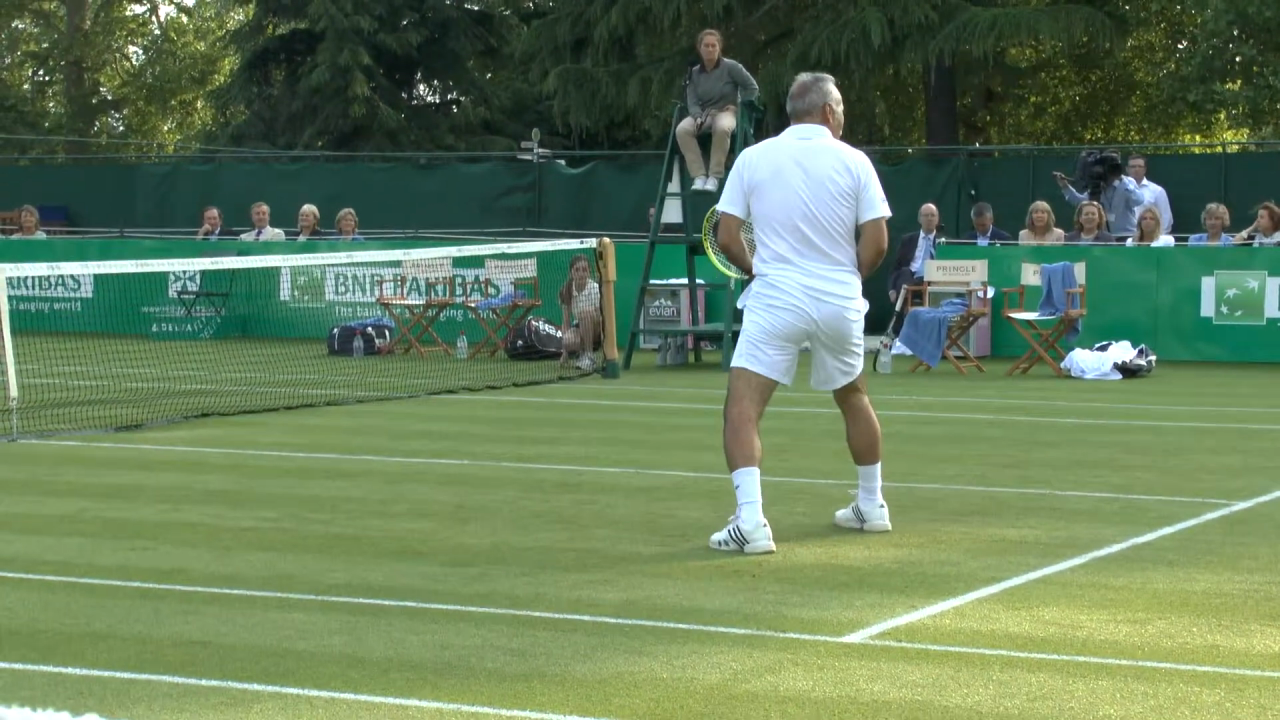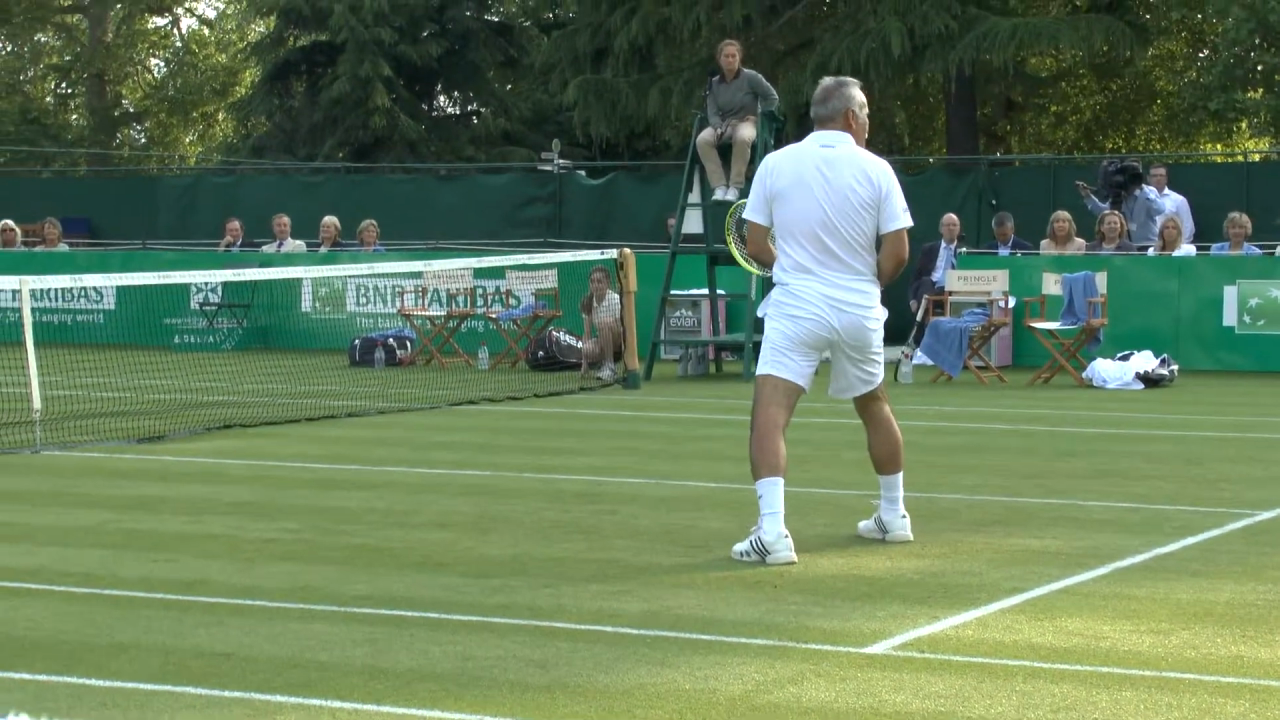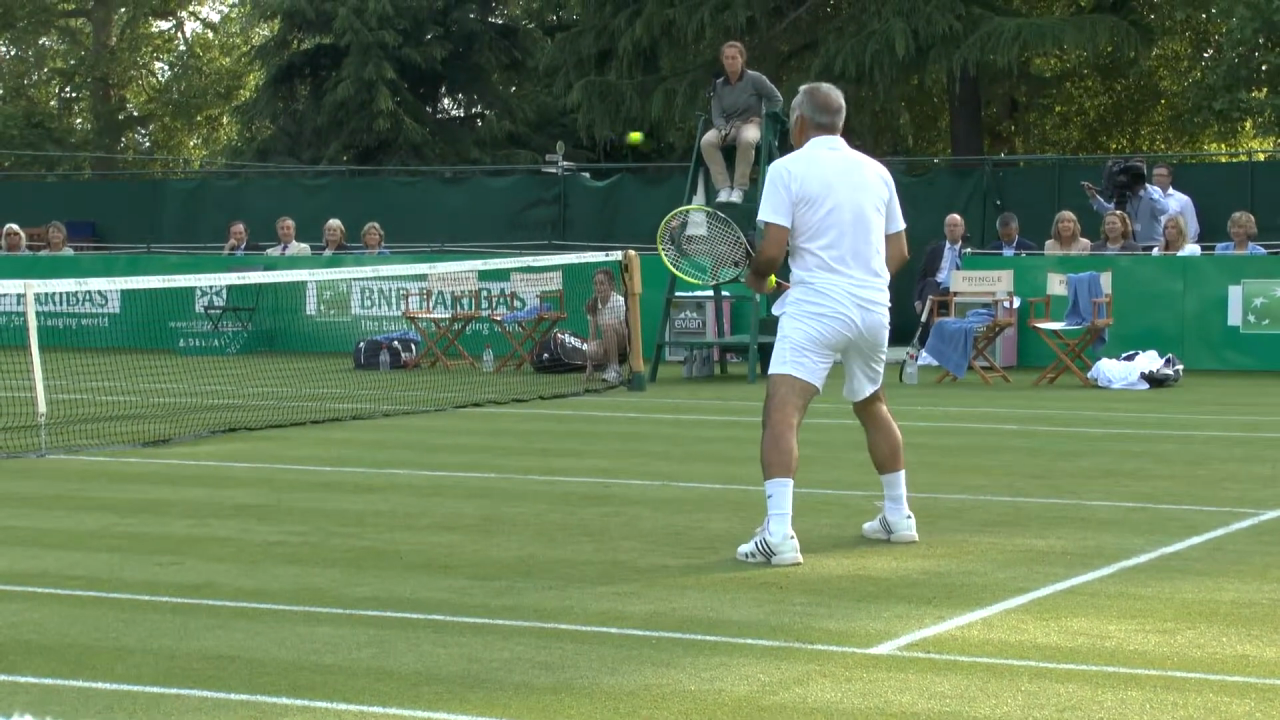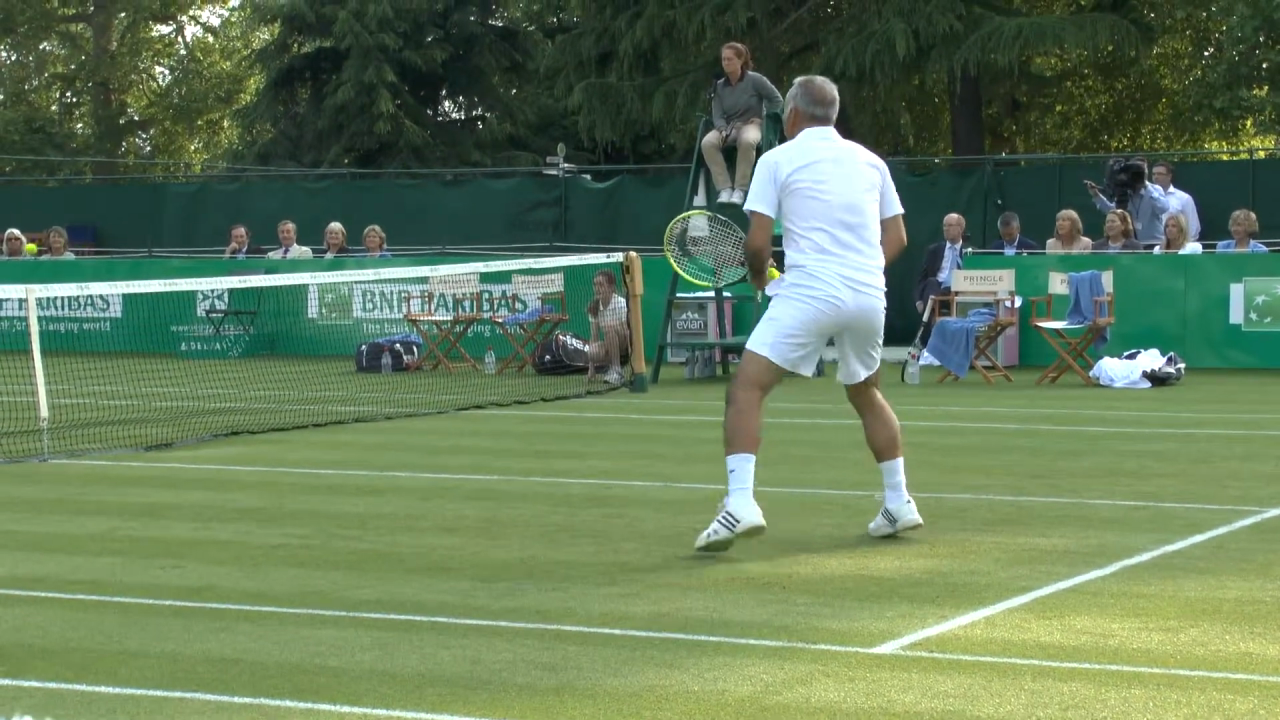
dt=0.5s
person 1, frame 1
left shoulder: (752, 158)
right shoulder: (854, 161)
left elbow: (726, 238)
right elbow: (876, 244)
left hip: (775, 301)
right hip: (839, 303)
left knee: (742, 409)
right knee: (854, 399)
left ankle: (750, 521)
right ankle: (871, 506)
person 1, frame 2
left shoulder: (775, 164)
right shoulder: (876, 169)
left elbow: (756, 245)
right elbow: (896, 254)
left hip: (795, 309)
right hip: (858, 311)
left knee: (768, 418)
right knee: (875, 408)
left ankle: (772, 532)
right ankle: (893, 516)
person 1, frame 3
left shoulder: (787, 169)
right shoulder: (876, 171)
left elbow: (773, 250)
right elbow: (898, 253)
left wrist: (756, 276)
left hip: (815, 310)
right hip: (873, 310)
left knee: (780, 415)
right knee: (872, 407)
left ankle: (779, 533)
right ankle: (897, 515)
person 1, frame 4
left shoulder: (778, 159)
right shoulder: (870, 160)
left elbow: (757, 241)
right elbow: (896, 239)
left wrist: (759, 271)
left hip: (809, 293)
right hip: (868, 297)
left knee: (746, 390)
right knee: (867, 395)
left ankle: (740, 504)
right ankle: (899, 505)
